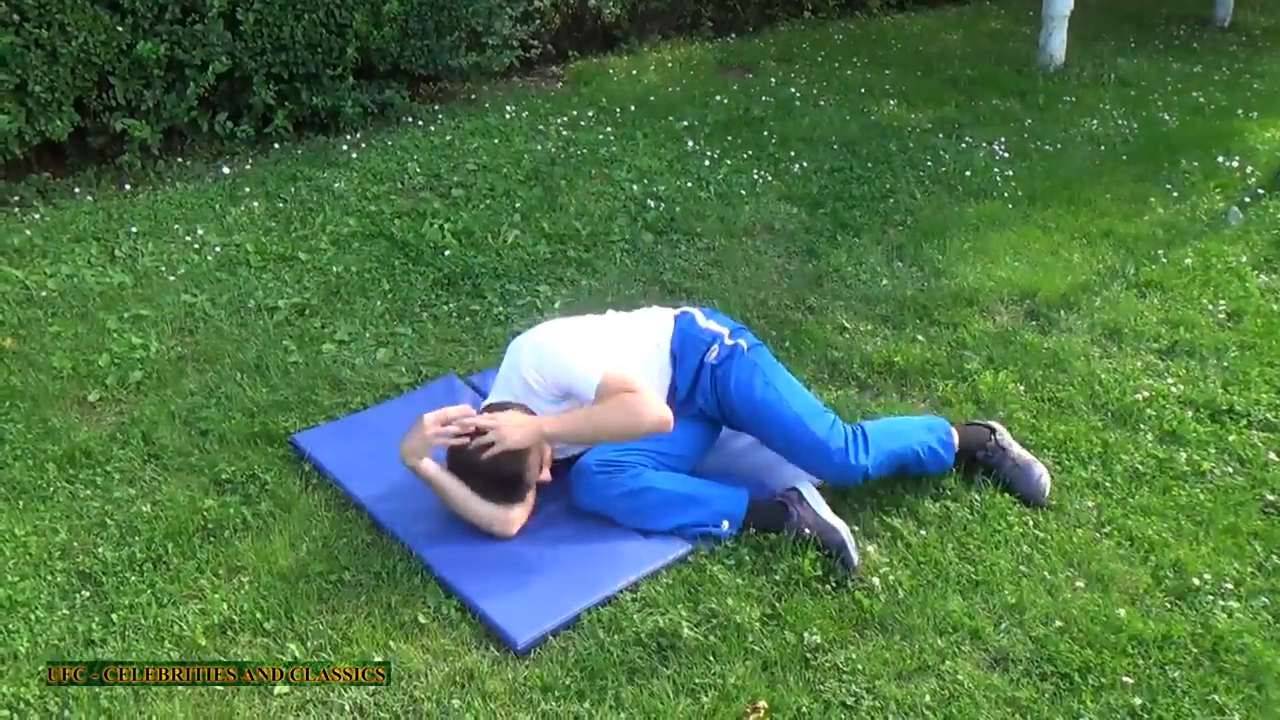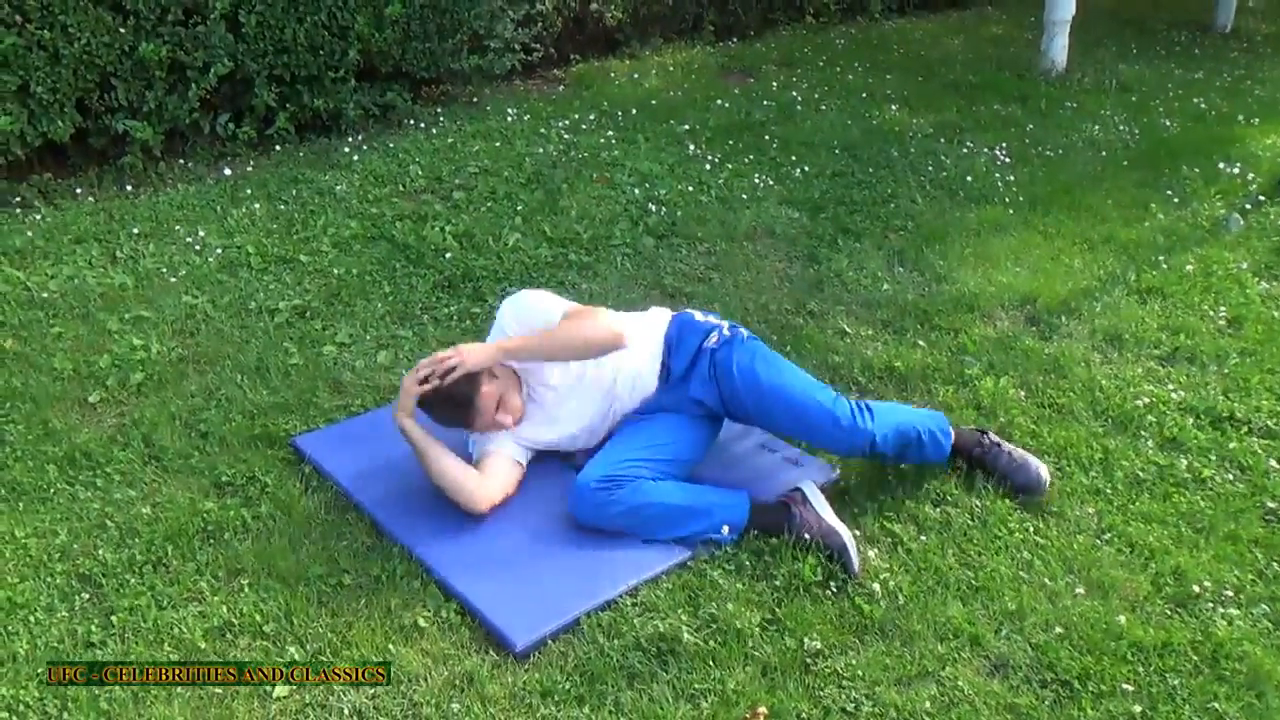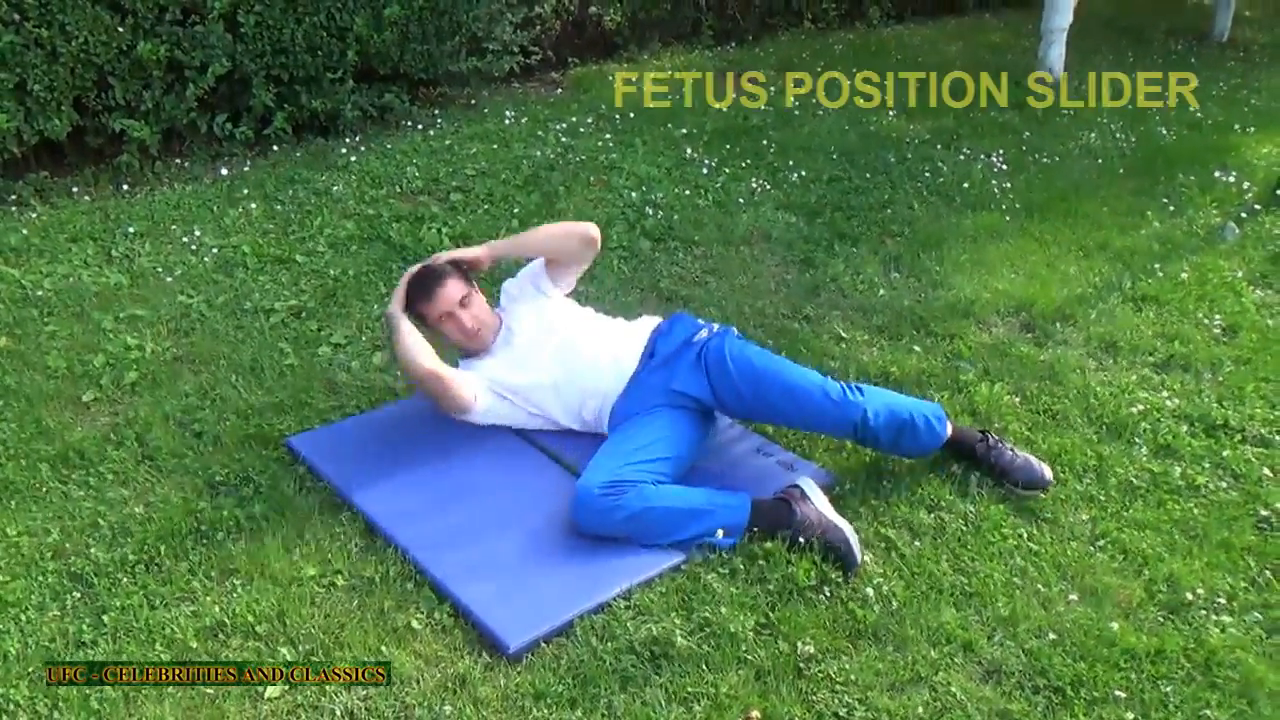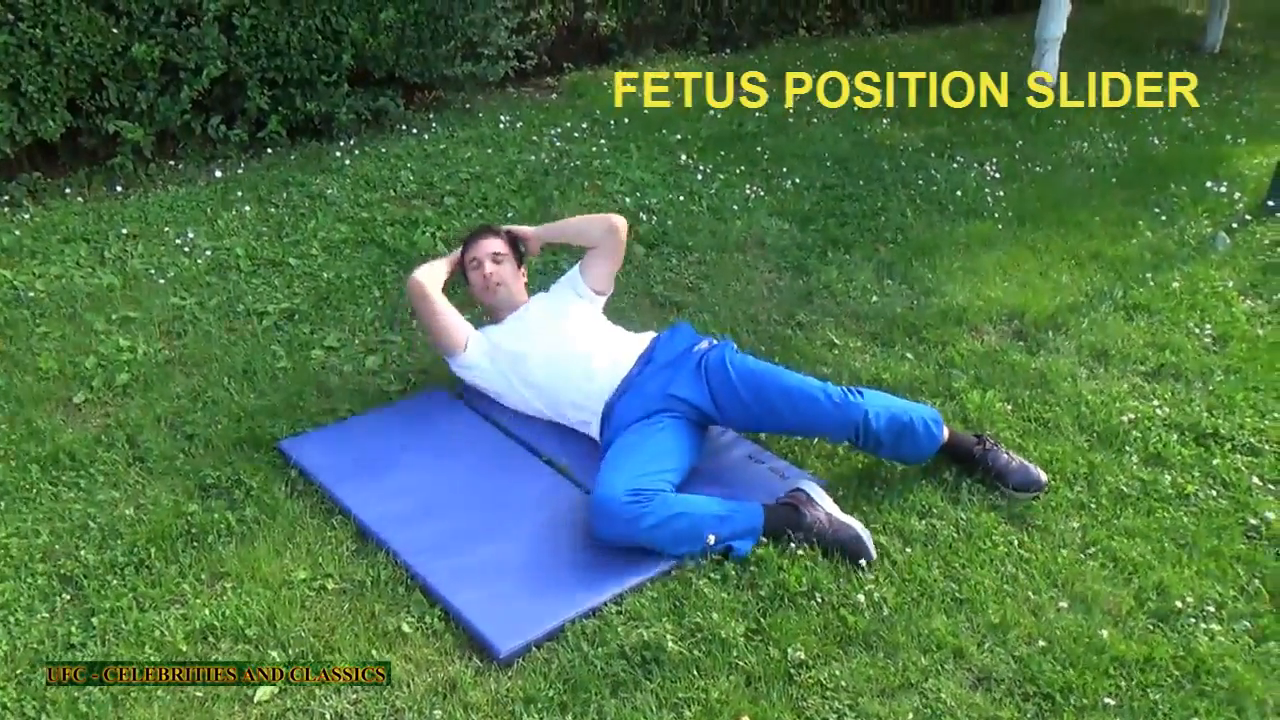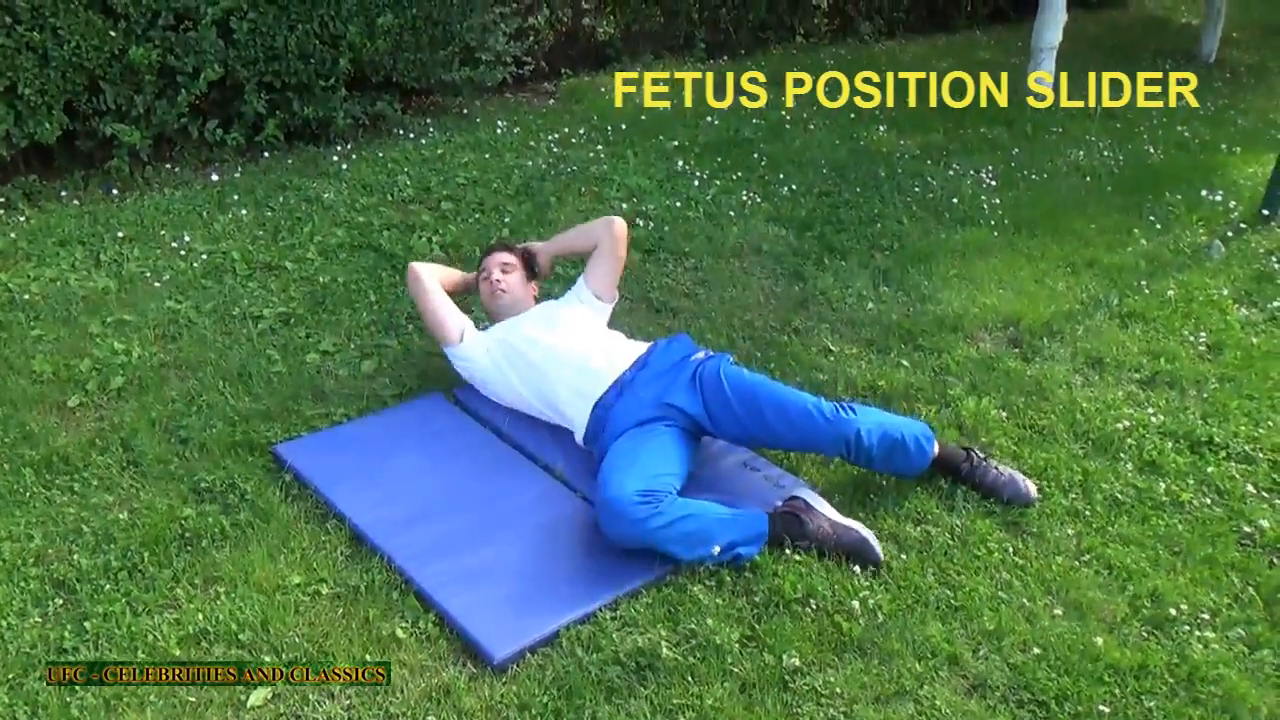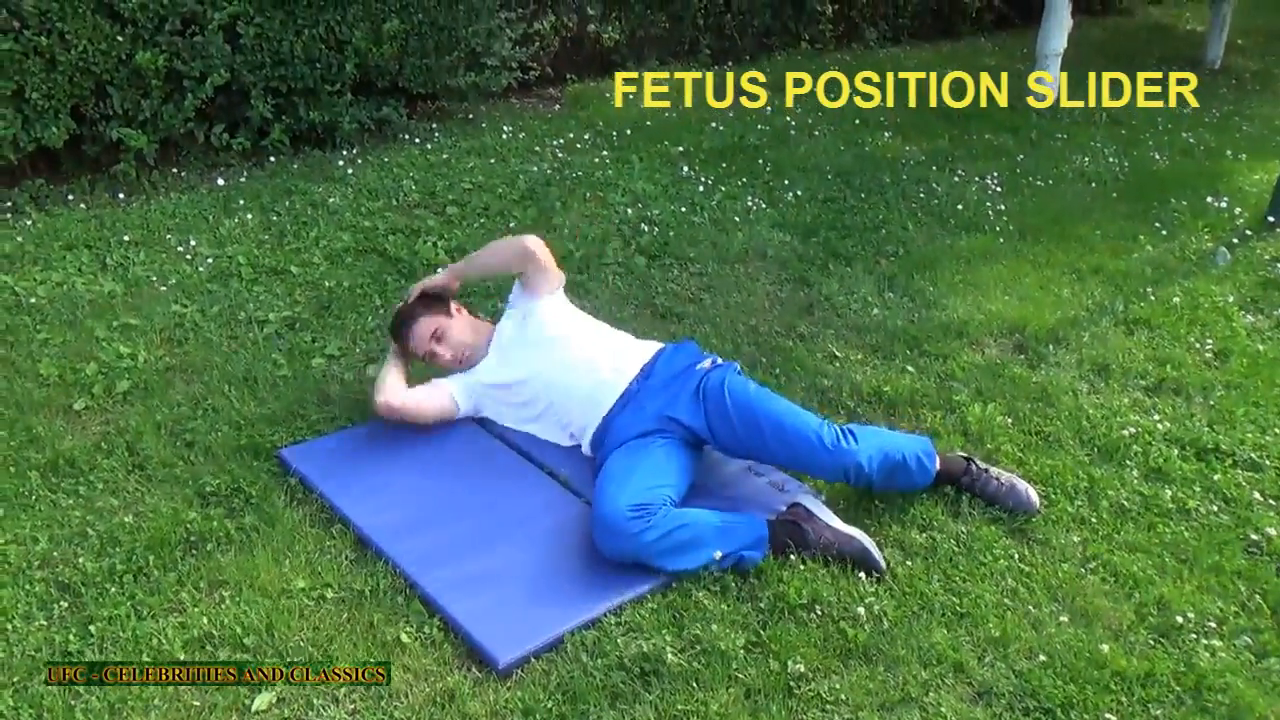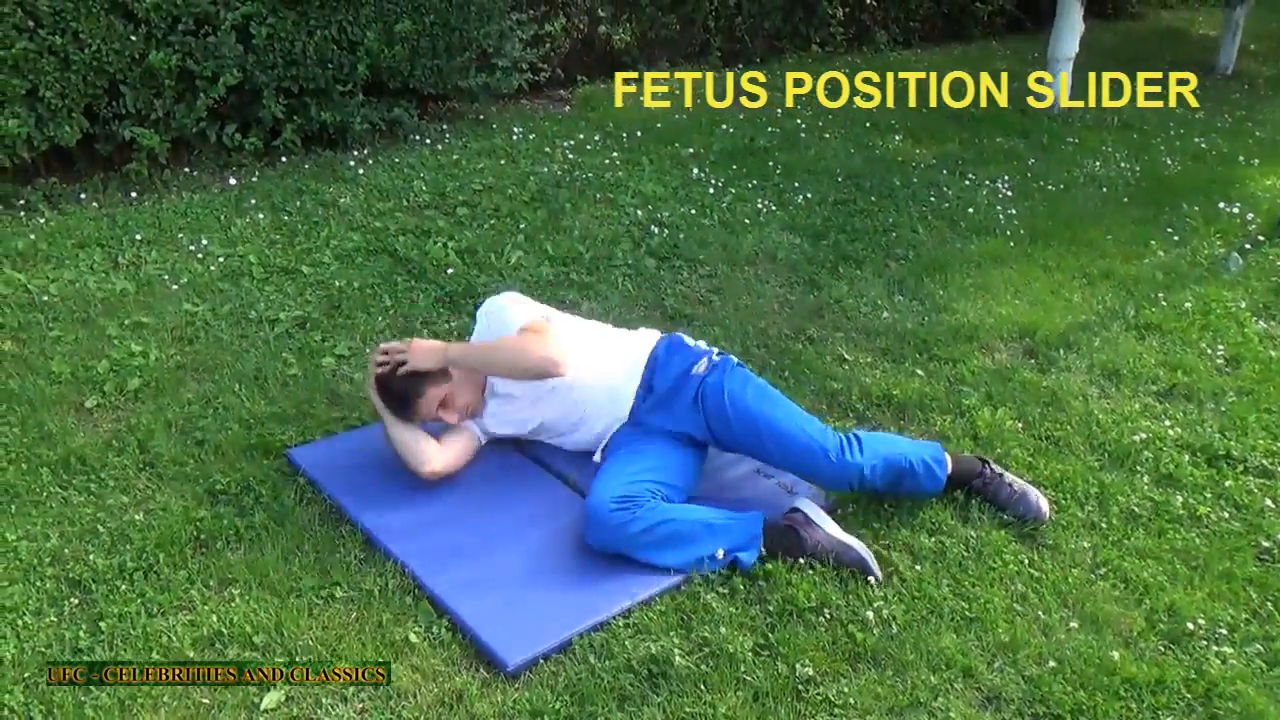
dt=0.4s
person 1, frame 1
left shoulder: (538, 357)
right shoulder: (501, 438)
left elbow: (650, 413)
right elbow: (505, 522)
left wrist: (540, 427)
right wrist: (420, 463)
left hip: (696, 352)
right hip: (681, 415)
left knee: (842, 457)
right knee: (592, 483)
left ankle: (971, 440)
right ankle: (776, 514)
person 1, frame 2
left shoulder: (519, 315)
right shoulder: (500, 438)
left elbow: (611, 331)
right elbow: (477, 497)
left wrist: (497, 347)
right wrist: (409, 425)
left hip: (686, 349)
right hip: (657, 417)
left knee: (846, 425)
right knee: (592, 497)
left ankle: (970, 443)
right ankle: (779, 517)
person 1, frame 3
left shoulder: (526, 294)
right shoulder: (471, 388)
left elbow: (586, 236)
right elbow: (417, 365)
left wrist: (486, 250)
right wrist: (400, 312)
left hip: (675, 347)
right hip: (639, 413)
left knee: (831, 401)
right knee: (595, 502)
left ankle: (971, 440)
right ankle: (777, 514)
person 1, frame 4
left shoulder: (566, 296)
right shoulder: (477, 355)
left elbow: (612, 227)
right elbow: (420, 285)
left wrist: (533, 235)
right wrist: (457, 258)
left hip: (677, 359)
right hip: (632, 419)
left knee: (833, 406)
right knee: (614, 511)
left ankle: (965, 447)
right ankle: (785, 519)
person 1, frame 5
left shoulder: (573, 304)
right shoulder: (478, 355)
left elbow: (613, 229)
right elbow: (420, 276)
left wrist: (542, 249)
right wrist: (467, 275)
left hip: (676, 370)
right hip: (625, 425)
left knee: (831, 421)
right knee: (623, 513)
left ankle: (952, 459)
right ankle: (787, 525)
person 1, frame 6
left shoulder: (531, 305)
right shoulder: (471, 388)
left elbow: (531, 248)
right elbow: (391, 403)
left wrist: (446, 276)
right wrist: (396, 354)
left hip: (677, 376)
right hip: (628, 435)
left knee: (832, 450)
right knee: (616, 527)
left ankle: (953, 468)
right ankle: (788, 534)
person 1, frame 7
left shoulder: (497, 314)
right shoulder: (477, 415)
left elbow: (551, 358)
right elbow: (429, 463)
left wrist: (447, 356)
right wrist: (382, 400)
left hip: (675, 375)
right hip: (638, 436)
left knee: (831, 456)
right knee: (606, 518)
left ankle: (967, 470)
right ankle: (785, 536)
